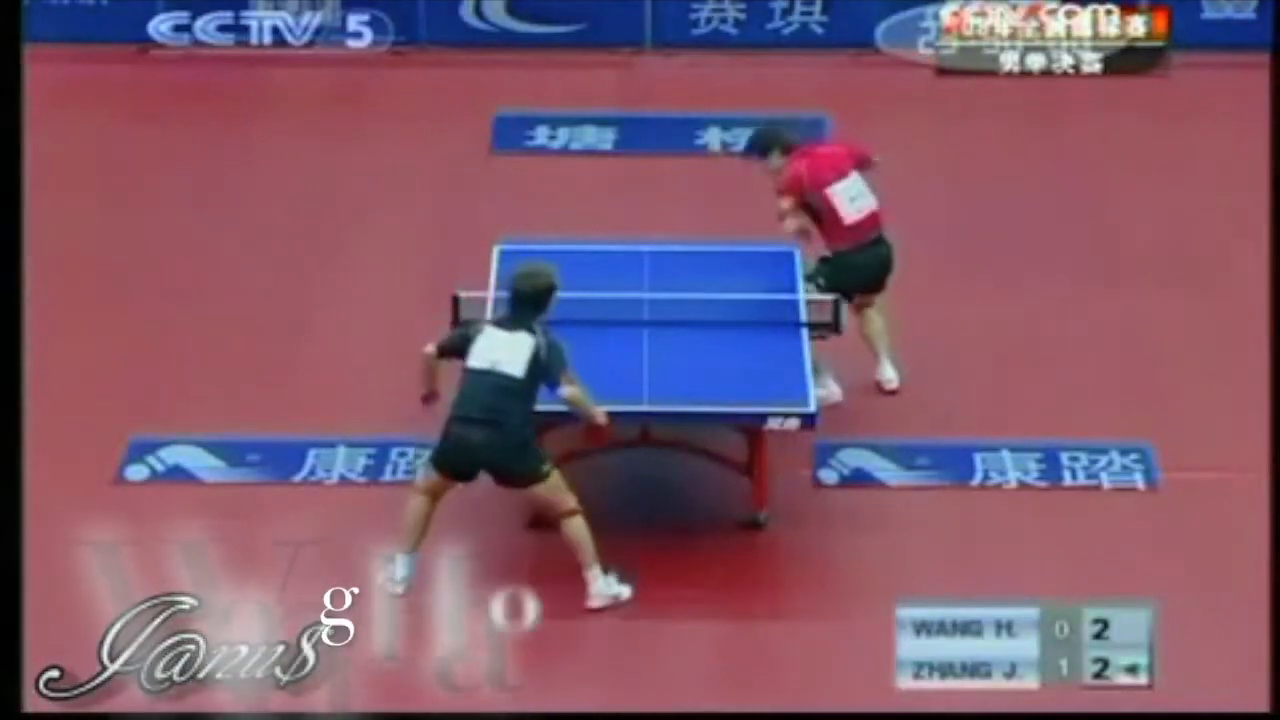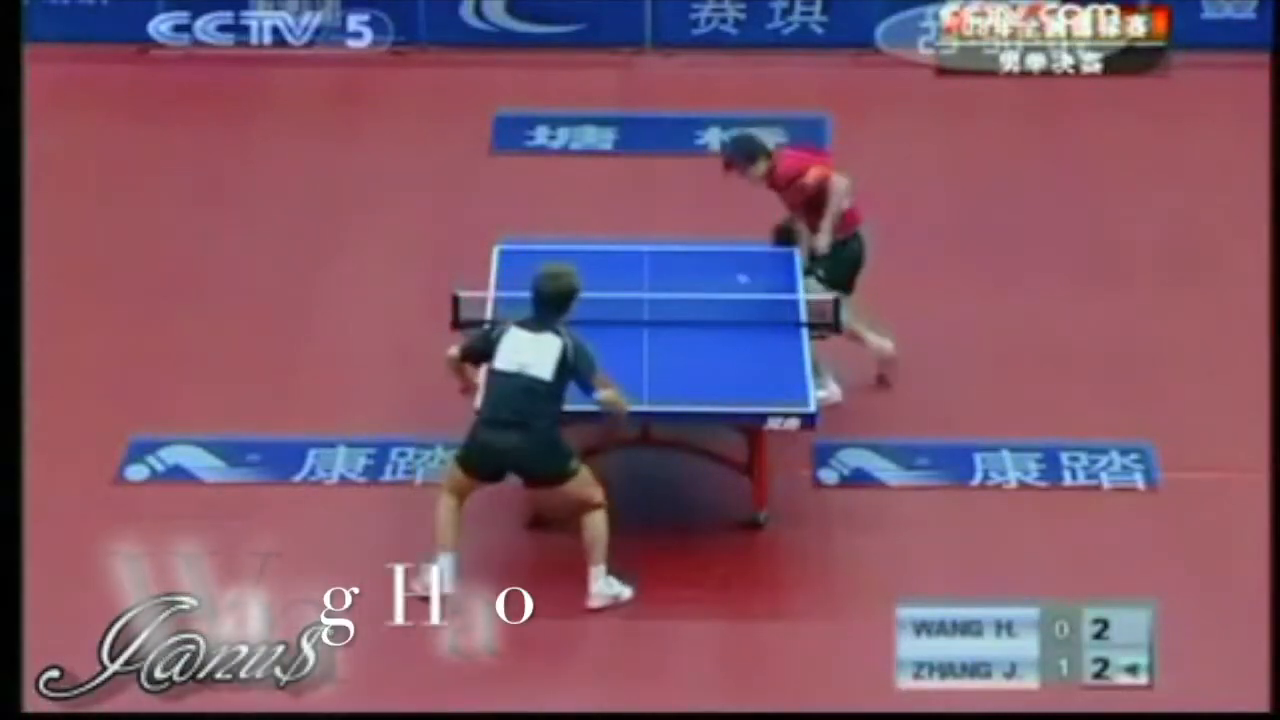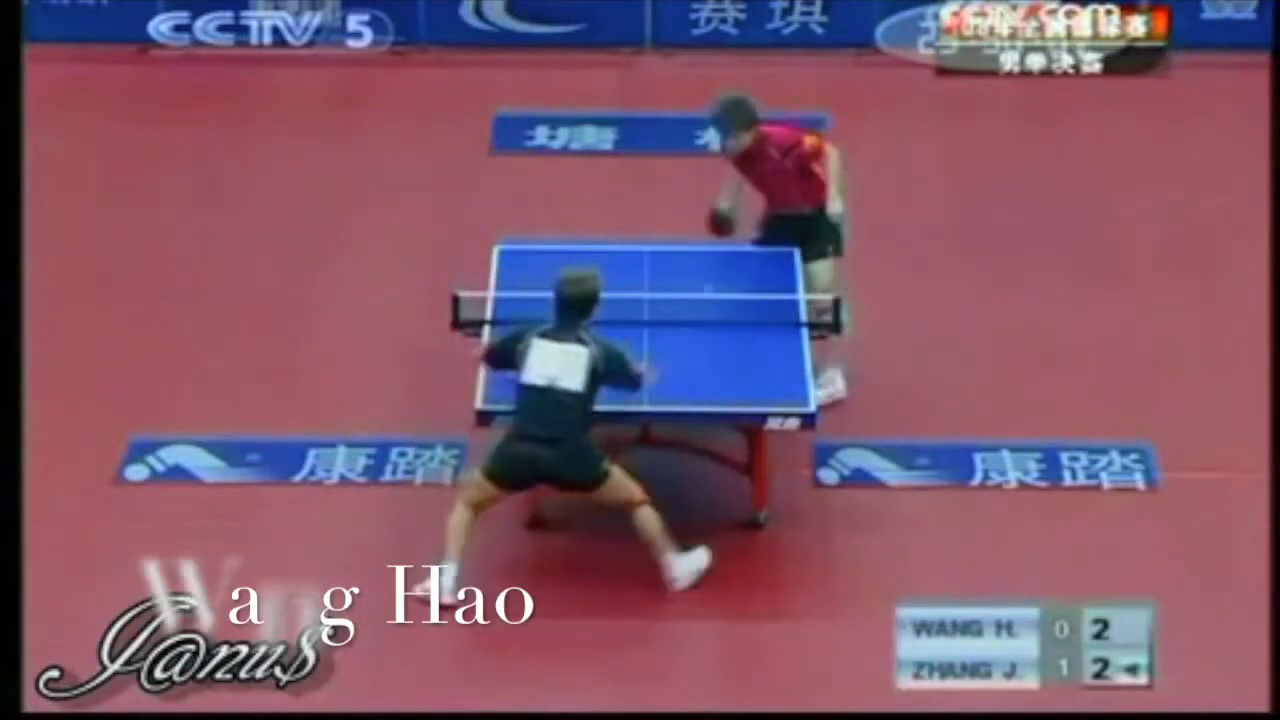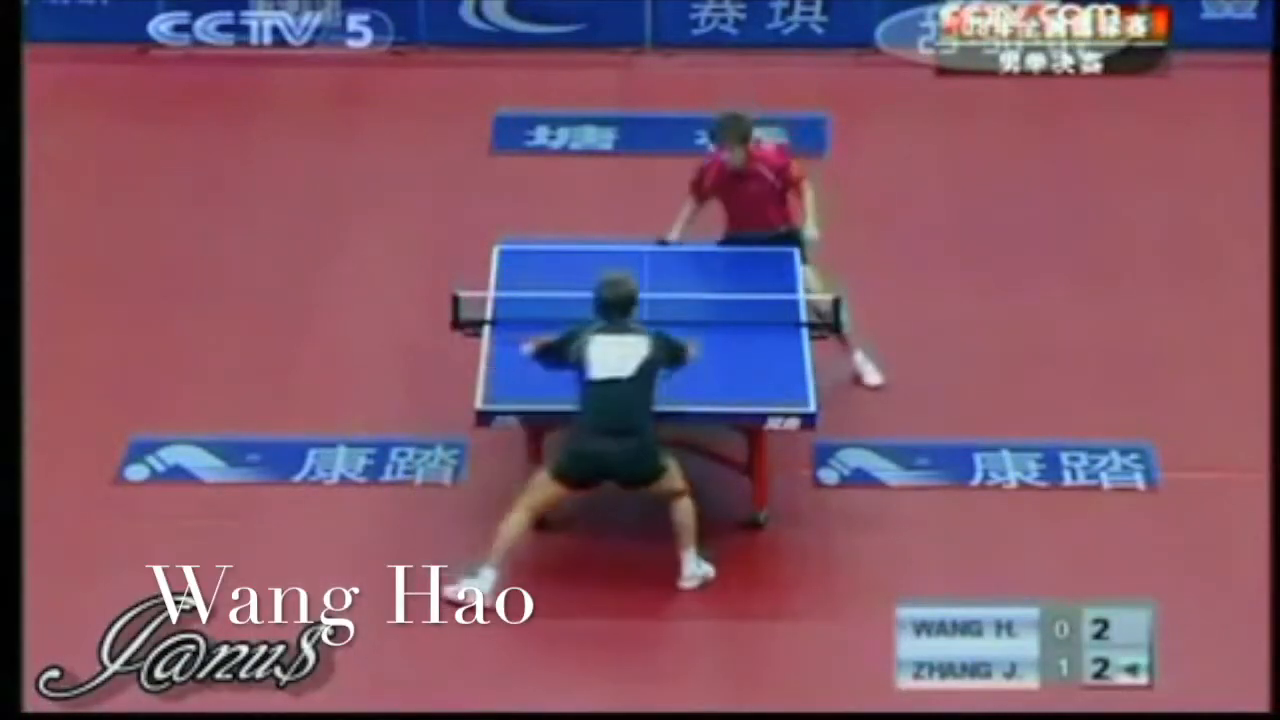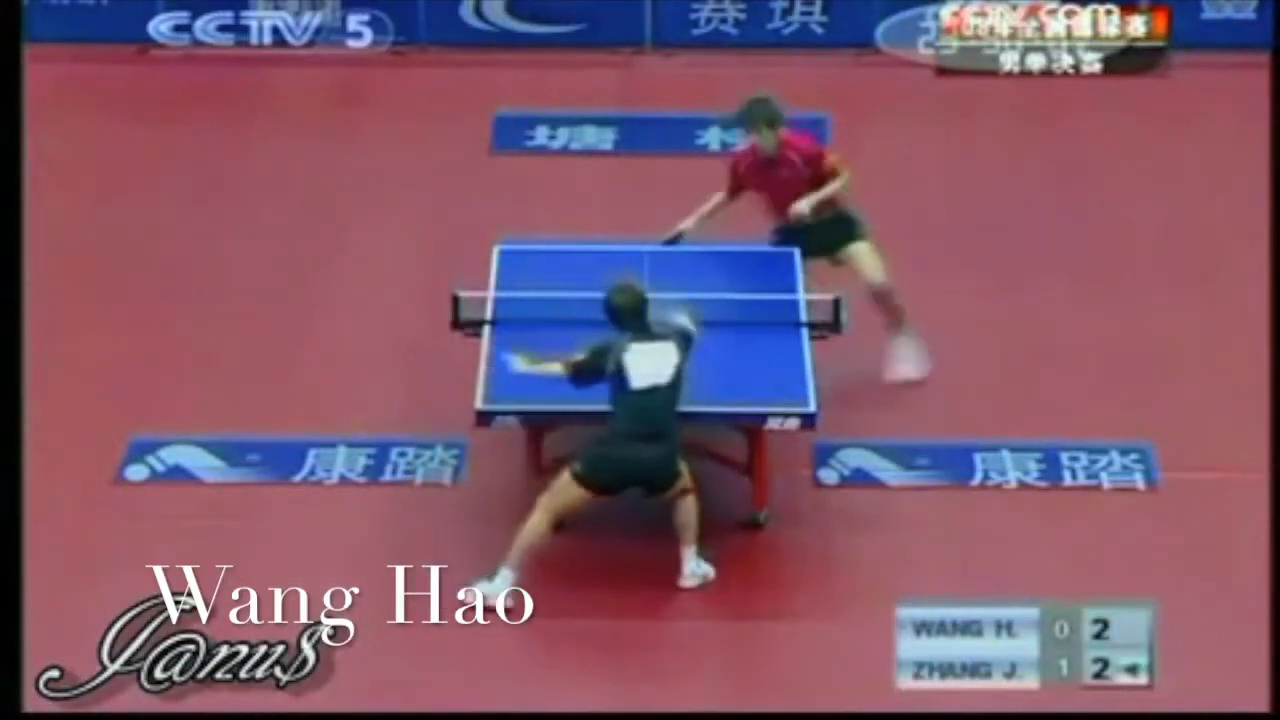
dt=0.2s
person 1, frame 1
left shoulder: (479, 332)
right shoulder: (544, 343)
left elbow: (430, 353)
right elbow: (569, 392)
left wrist: (429, 390)
right wrist: (595, 415)
left hip: (460, 434)
right hip: (509, 442)
left knee: (425, 493)
right knee: (567, 508)
left ankle: (401, 572)
right ankle: (598, 586)
person 1, frame 2
left shoulder: (503, 332)
right shoulder: (570, 345)
left elbow: (454, 356)
right elbow: (601, 393)
left wrist: (467, 383)
right wrist: (622, 404)
left hip: (487, 438)
right hip: (537, 444)
left knee: (451, 493)
right knee: (593, 501)
left ankle: (443, 574)
right ankle: (600, 586)
person 1, frame 3
left shoulder: (526, 339)
right shoulder: (601, 351)
left elbow: (483, 356)
right elbow: (636, 380)
left wrist: (512, 366)
right wrist: (638, 370)
left hip: (519, 451)
right hip: (572, 456)
left knee: (467, 502)
right knee: (636, 499)
left ankle: (446, 583)
right ankle: (676, 567)
person 1, frame 4
left shoulder: (581, 339)
right shoulder: (655, 341)
left elbow: (532, 349)
right elbow: (688, 355)
left wrist: (535, 346)
right wrist: (685, 350)
left hip: (587, 447)
right hip: (637, 449)
left knee: (526, 508)
right knee: (678, 491)
left ankle: (482, 584)
right ankle: (691, 567)
person 1, frame 5
left shoulder: (611, 351)
right shoulder: (673, 341)
left elbow: (564, 370)
right elbow: (688, 329)
left wrist: (527, 366)
right wrist: (679, 323)
left hip: (615, 453)
right hip: (662, 456)
left knee: (546, 508)
right knee: (684, 489)
left ankle: (501, 585)
right ankle: (691, 566)
person 2, frame 1
left shoulder: (790, 179)
right shoulder: (838, 151)
left elbow: (791, 227)
right elbow: (871, 162)
left wrist: (802, 229)
left hip: (849, 258)
right hip: (879, 249)
right knee: (866, 307)
left ankle: (825, 385)
right ankle: (887, 370)
person 2, frame 2
left shoulder: (788, 171)
right shoulder: (779, 168)
left elbow: (839, 185)
left wrist: (823, 233)
right wrist: (793, 219)
left hip: (839, 248)
right hip: (830, 243)
left ankle: (826, 387)
right ankle: (878, 345)
person 2, frame 3
left shoulder: (784, 140)
right shoulder: (736, 149)
left elbow: (829, 151)
left wrist: (833, 197)
right wrist: (727, 202)
left hip: (815, 219)
right hip: (780, 220)
left knee: (820, 301)
left ankle: (830, 379)
person 2, frame 4
left shoulder: (774, 163)
right shoulder: (710, 171)
left elbow: (801, 186)
right elbow: (695, 199)
left wrist: (810, 224)
right wrist: (676, 232)
left hip: (782, 240)
right hip: (739, 244)
left ankle: (858, 359)
person 2, frame 5
left shoulder: (805, 149)
right shoulder: (745, 161)
left elbow: (842, 177)
right elbow: (727, 194)
left wrist: (812, 201)
right wrist: (691, 221)
left hip: (830, 223)
right hip: (791, 230)
left knee: (878, 284)
left ankle: (902, 341)
